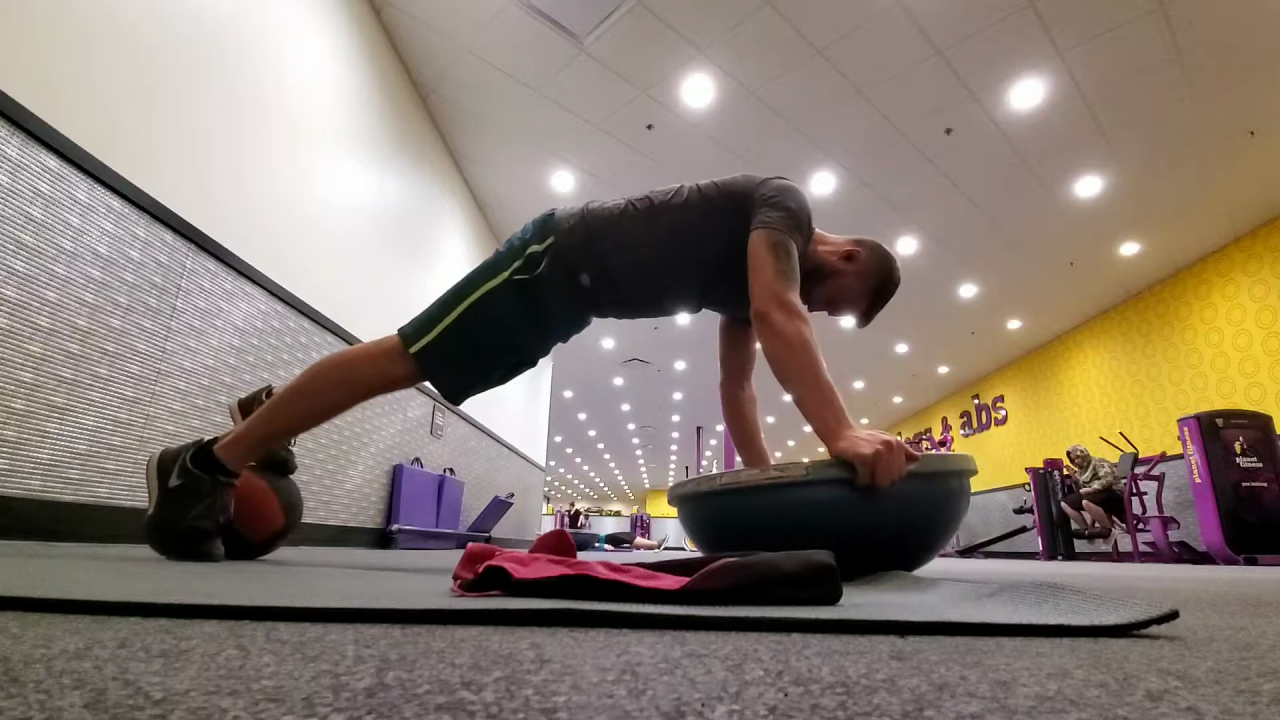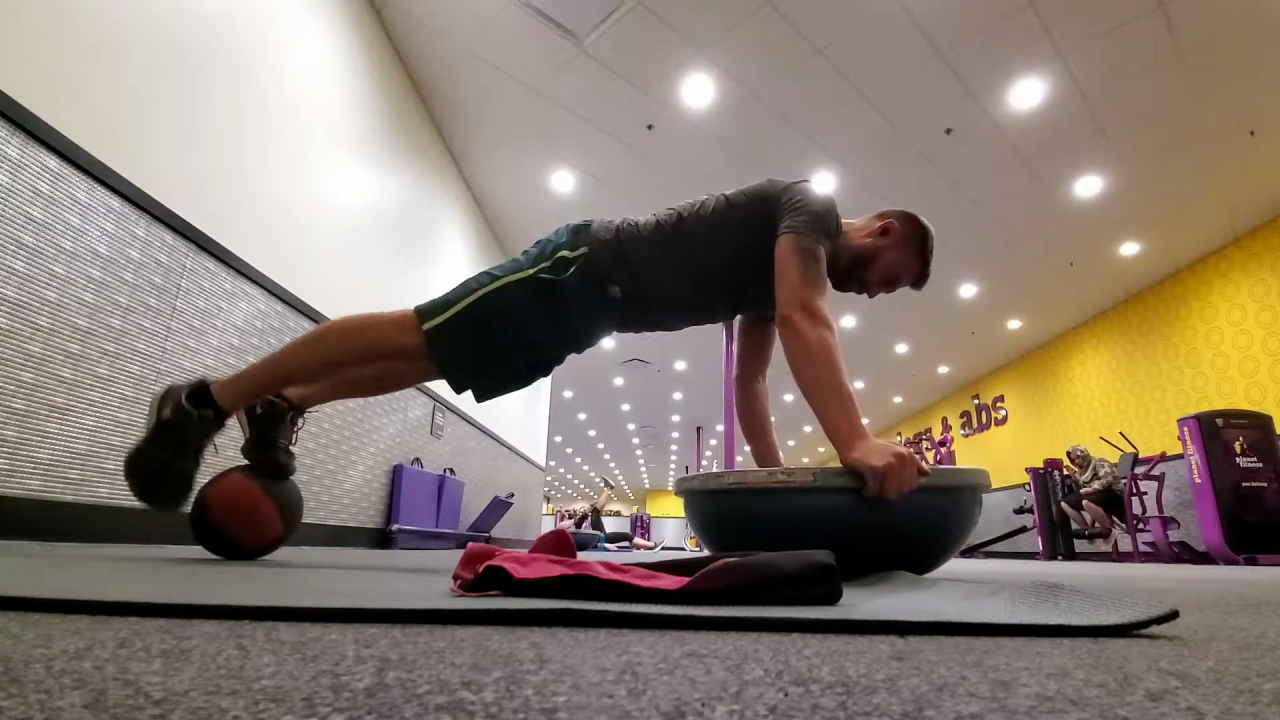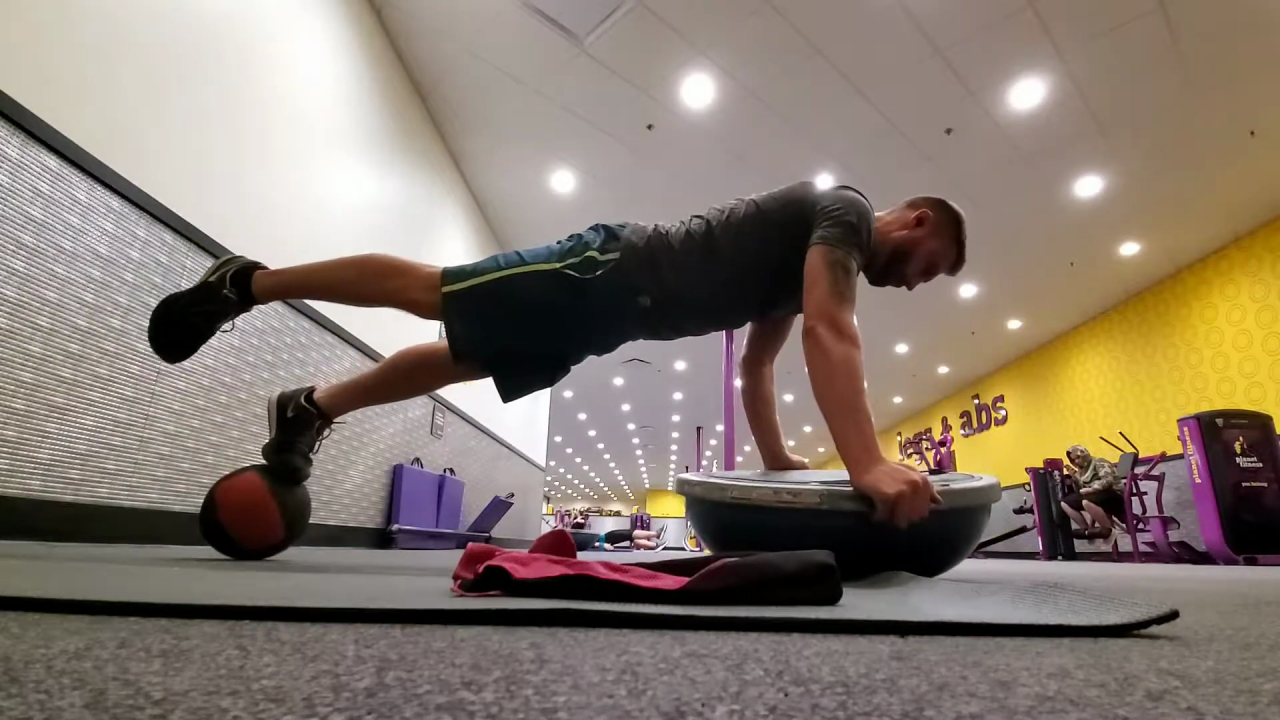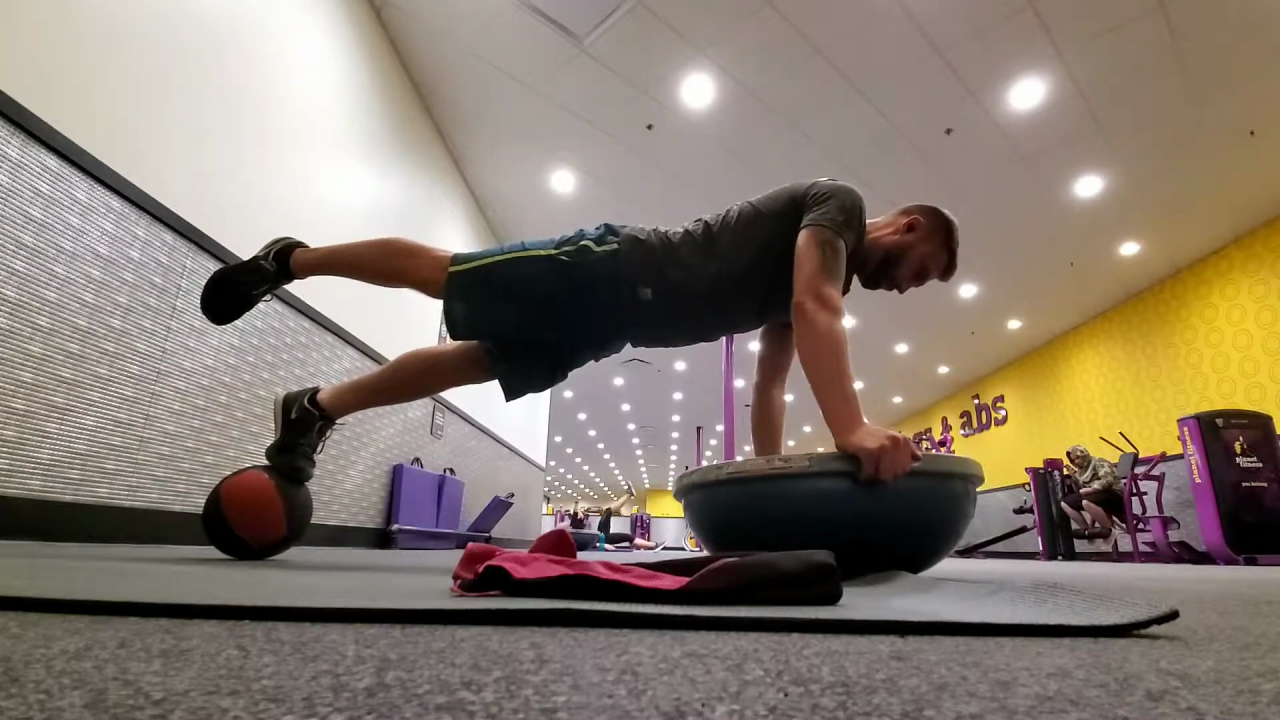
dt=1s
person 1, frame 1
left shoulder: (758, 267)
right shoulder: (783, 208)
left elbow: (735, 385)
right elbow: (778, 317)
left wrist: (766, 482)
right wrist: (840, 433)
left hip: (576, 295)
right hip: (558, 259)
left knee: (412, 363)
right knee: (403, 357)
left ankle: (266, 410)
right ankle: (204, 463)
person 1, frame 2
left shoulder: (777, 270)
right shoulder: (810, 211)
left elbow: (749, 379)
right elbow: (804, 322)
left wrist: (775, 475)
right wrist: (856, 443)
left hip: (595, 306)
right hip: (583, 270)
left knee: (423, 362)
right knee: (412, 335)
left ankle: (280, 406)
right ankle: (206, 404)
person 1, frame 3
left shoulder: (814, 262)
right shoulder: (844, 212)
left elbow: (753, 366)
right elbow: (830, 334)
left wrist: (778, 464)
right wrist: (867, 464)
left hip: (616, 306)
right hip: (609, 274)
left knee: (457, 359)
right knee: (424, 290)
left ankle: (312, 406)
right ankle: (248, 282)
person 1, frame 4
left shoulder: (828, 272)
right shoulder: (838, 205)
left elbow: (768, 383)
right elbow: (814, 307)
right wrist: (851, 429)
left hip: (612, 319)
right hip: (608, 274)
left knee: (466, 362)
right knee: (437, 273)
left ankle: (317, 407)
right ankle: (289, 259)
